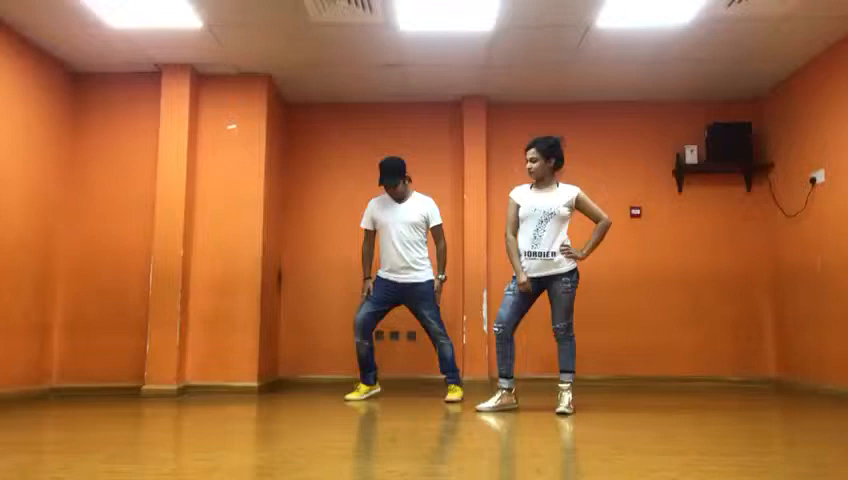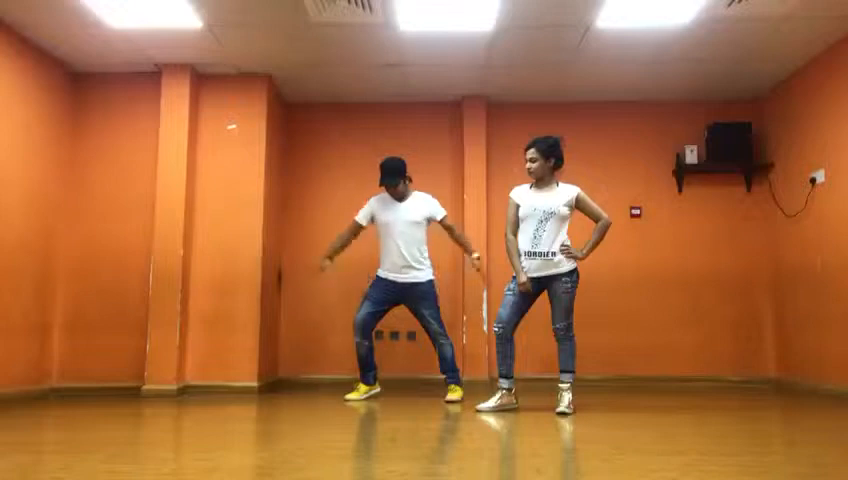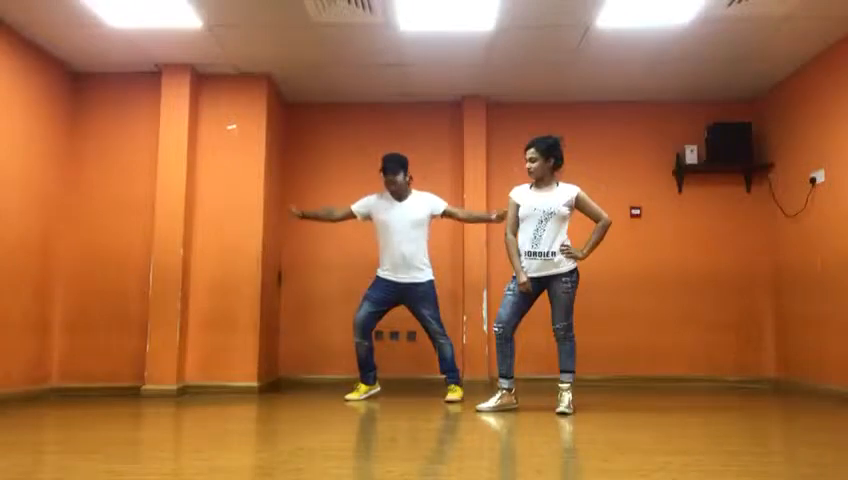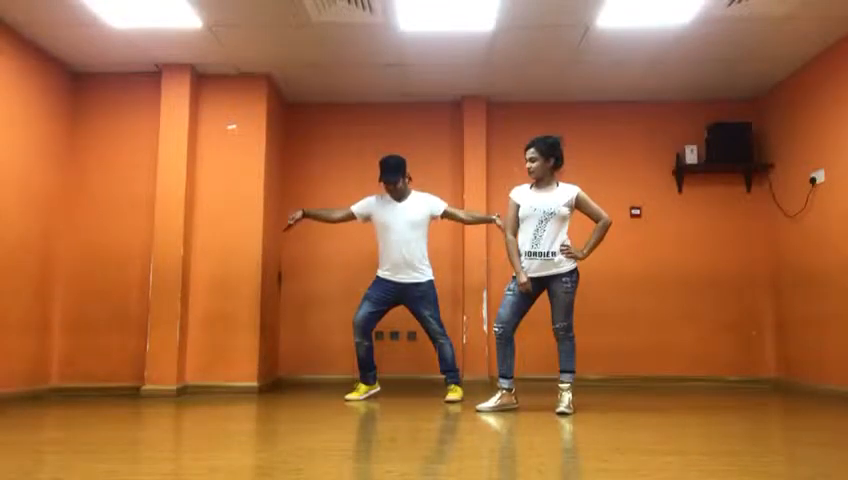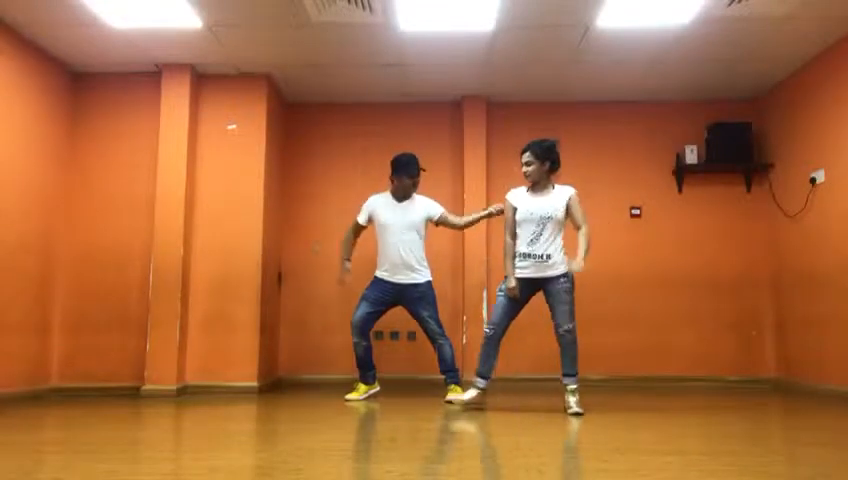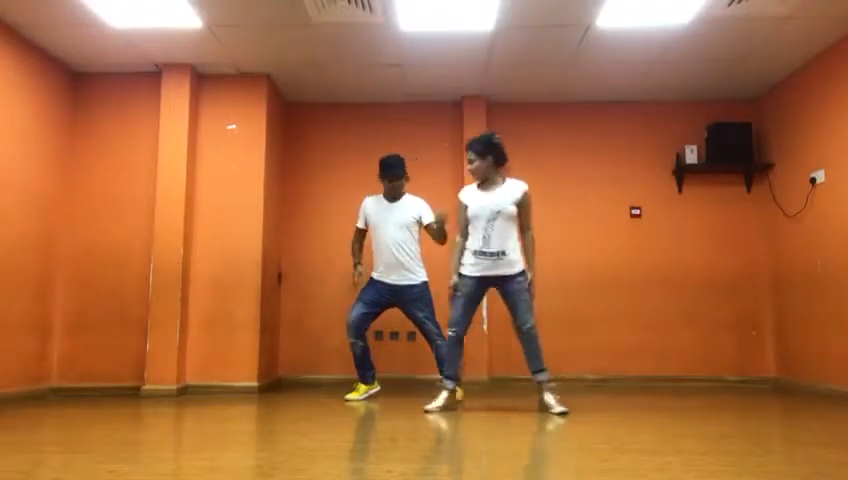
dt=0.4s
person 1, frame 1
left shoulder: (570, 193)
right shoulder: (519, 193)
left elbow: (604, 221)
right elbow: (510, 235)
left wrist: (583, 252)
right wrist: (519, 273)
left hip: (561, 273)
right hip: (527, 273)
left knee: (563, 331)
right knee: (502, 327)
left ankle: (565, 393)
right ankle: (506, 393)
person 1, frame 2
left shoulder: (570, 193)
right shoulder: (519, 193)
left elbow: (604, 221)
right elbow: (510, 235)
left wrist: (584, 252)
right wrist: (519, 273)
left hip: (561, 272)
right hip: (527, 273)
left knee: (563, 331)
right knee: (502, 327)
left ankle: (565, 393)
right ankle: (506, 393)
person 1, frame 3
left shoulder: (570, 192)
right shoulder: (518, 193)
left elbow: (604, 220)
right elbow: (510, 235)
left wrist: (584, 252)
right wrist: (519, 273)
left hip: (561, 272)
right hip: (527, 273)
left knee: (563, 331)
right knee: (502, 327)
left ankle: (566, 393)
right ankle: (506, 393)
person 1, frame 4
left shoulder: (570, 193)
right shoulder: (518, 194)
left elbow: (604, 220)
right elbow: (510, 235)
left wrist: (584, 252)
right wrist: (519, 273)
left hip: (561, 272)
right hip: (527, 273)
left knee: (563, 331)
right knee: (502, 327)
left ankle: (565, 393)
right ankle: (506, 393)
person 1, frame 5
left shoulder: (566, 194)
right shoulder: (515, 197)
left elbow: (582, 228)
right elbow: (510, 238)
left wrist: (580, 260)
right wrist: (510, 276)
left hip: (556, 274)
right hip: (521, 274)
left knee: (566, 332)
right knee: (493, 330)
left ankle: (571, 393)
right ankle: (478, 389)
person 1, frame 6
left shoulder: (518, 190)
right shoulder: (467, 194)
left elbow: (526, 232)
right elbow: (461, 236)
left wrist: (531, 270)
right wrist: (454, 272)
left hip: (511, 271)
right hip: (473, 272)
left knee: (527, 329)
right knee: (455, 331)
left ankle: (546, 392)
right ankle: (447, 393)
person 2, frame 1
left shoulder: (426, 204)
right shoulder: (375, 205)
left elbow: (440, 242)
right elbow: (368, 242)
left wrist: (440, 277)
right wrist: (367, 278)
left hip: (420, 282)
right hip: (386, 280)
left knee: (437, 332)
right knee: (361, 324)
left ankle: (454, 384)
right ankle: (369, 383)
person 2, frame 2
left shoulder: (426, 202)
right shoulder: (375, 204)
left elbow: (451, 228)
right elbow: (352, 230)
left wrist: (471, 253)
right wrist: (329, 255)
left hip: (420, 282)
right hip: (385, 279)
left knee: (437, 332)
right knee: (361, 324)
left ankle: (454, 383)
right ankle: (368, 383)
person 2, frame 3
left shoulder: (426, 200)
right shoulder: (373, 202)
left elbow: (460, 214)
right elbow: (337, 214)
left wrist: (491, 217)
right wrist: (304, 214)
left hip: (420, 282)
right hip: (386, 280)
left knee: (437, 332)
right knee: (361, 324)
left ankle: (454, 384)
right ankle: (368, 382)
person 2, frame 4
left shoulder: (426, 202)
right shoulder: (373, 203)
left elbow: (461, 216)
right elbow: (336, 215)
left wrist: (491, 218)
right wrist: (305, 213)
left hip: (420, 282)
right hip: (386, 280)
left knee: (437, 332)
right knee: (360, 324)
left ankle: (454, 384)
right ankle: (368, 382)
person 2, frame 5
left shoulder: (425, 204)
right shoulder: (374, 202)
left elbow: (457, 223)
right elbow: (354, 231)
left wrist: (484, 214)
right wrist: (346, 259)
left hip: (418, 283)
right hip: (384, 281)
left knee: (436, 334)
right knee: (359, 324)
left ankle: (454, 383)
right ankle: (368, 382)
person 2, frame 6
left shoulder: (417, 204)
right shoulder: (369, 204)
left elbow: (439, 238)
right elbow: (358, 238)
left wrist: (441, 226)
right wrist: (357, 264)
left hip: (413, 284)
right hip: (380, 282)
left knee: (433, 333)
right knee: (354, 325)
right ankle: (367, 382)
